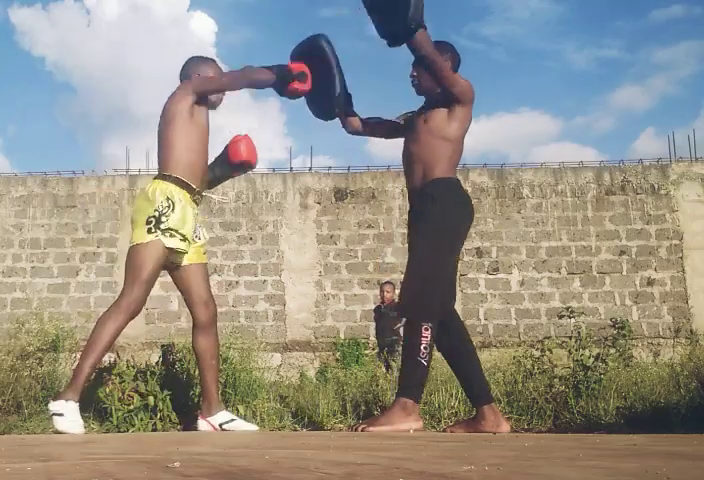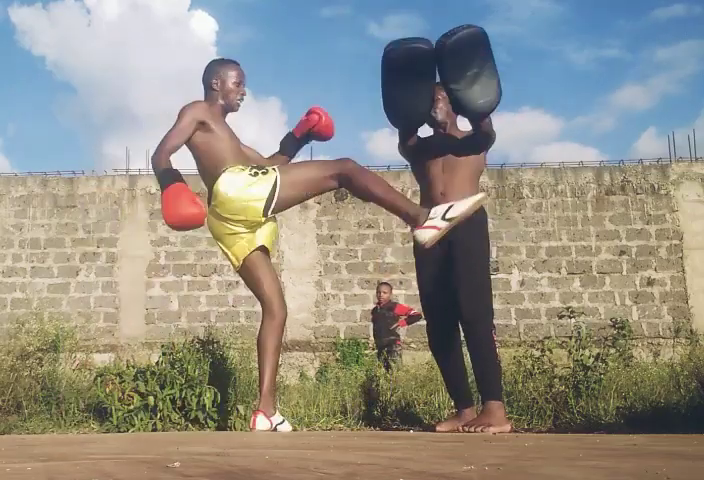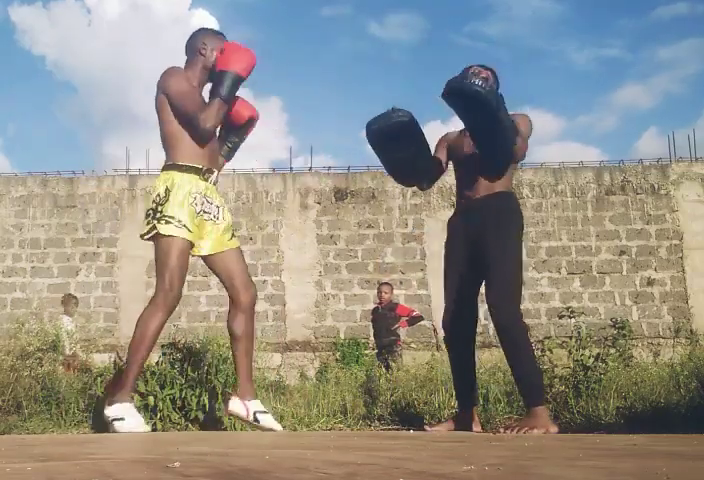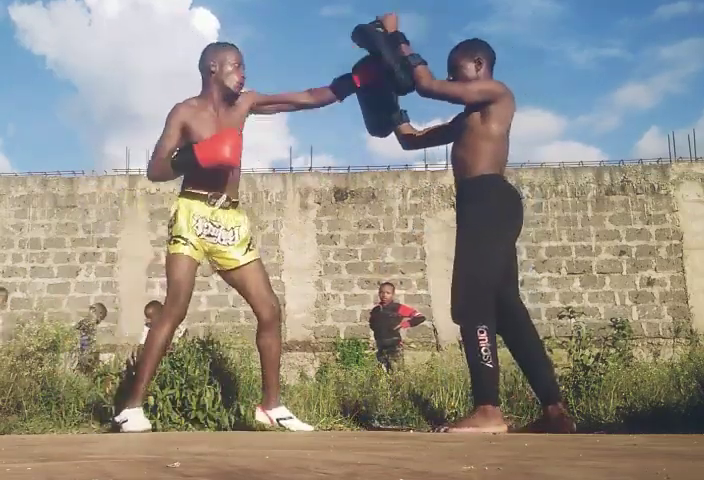
dt=1s
person 1, frame 1
left shoulder: (459, 96)
right shoulder: (415, 118)
left elbow: (426, 49)
right elbow: (356, 125)
left hip: (444, 202)
right hip: (427, 208)
left knee: (418, 298)
right knee: (437, 307)
left ankle: (406, 407)
right ankle: (487, 412)
person 1, frame 2
left shoulder: (477, 140)
right shoulder: (420, 144)
left elbow: (484, 131)
right elbow: (405, 146)
left hip: (467, 221)
left knee: (473, 306)
right knee: (439, 318)
left ankle: (495, 409)
right ankle: (466, 407)
person 1, frame 3
left shoulder: (517, 121)
right shoulder: (453, 139)
left elbow: (514, 153)
right elbow: (423, 177)
left wrist: (491, 98)
right wrist: (399, 156)
left hip: (499, 214)
right hip: (462, 220)
left knee: (503, 307)
right knee: (454, 320)
left ankle: (540, 412)
right ankle: (466, 412)
person 1, frame 4
left shoulder: (495, 92)
right shoulder: (463, 120)
left elbow: (429, 85)
right elbow: (411, 140)
left wrist: (396, 38)
left hip: (490, 201)
right hip: (481, 205)
left knee: (471, 299)
right knee: (505, 305)
left ankle: (488, 410)
right ankle: (554, 409)
person 2, frame 1
left shoulder: (193, 116)
right shoulder: (186, 94)
right elbow: (239, 78)
left wrist: (231, 164)
right wrist: (282, 76)
left hip: (184, 215)
right hip: (166, 204)
left knee: (206, 313)
right knee: (131, 300)
left ankle: (212, 410)
right ankle: (68, 398)
person 2, frame 2
left shoulder: (220, 128)
right shoulder: (198, 111)
left elbow: (266, 162)
right elbow: (160, 155)
left wrist: (299, 135)
right wrist: (171, 183)
left hip: (229, 220)
right hip: (237, 189)
left knee: (274, 307)
right knee: (349, 169)
left ankle: (265, 411)
right ankle: (424, 220)
person 2, frame 3
left shoulder: (205, 100)
right shoulder: (173, 79)
right elbow: (205, 125)
left wrist: (238, 128)
right wrist: (230, 81)
left hip: (206, 201)
right hip: (179, 194)
left knee: (245, 295)
right knee: (168, 296)
left ankle: (245, 395)
right ankle: (119, 398)
person 2, frame 4
left shoulder: (247, 103)
right shoulder: (185, 112)
left elbow: (305, 99)
right elbow: (154, 171)
left wrist: (343, 85)
right wrist: (189, 156)
left hip: (230, 220)
right hip: (193, 216)
left knee: (270, 310)
right knee: (174, 311)
left ankle: (272, 404)
right ankle: (133, 405)
